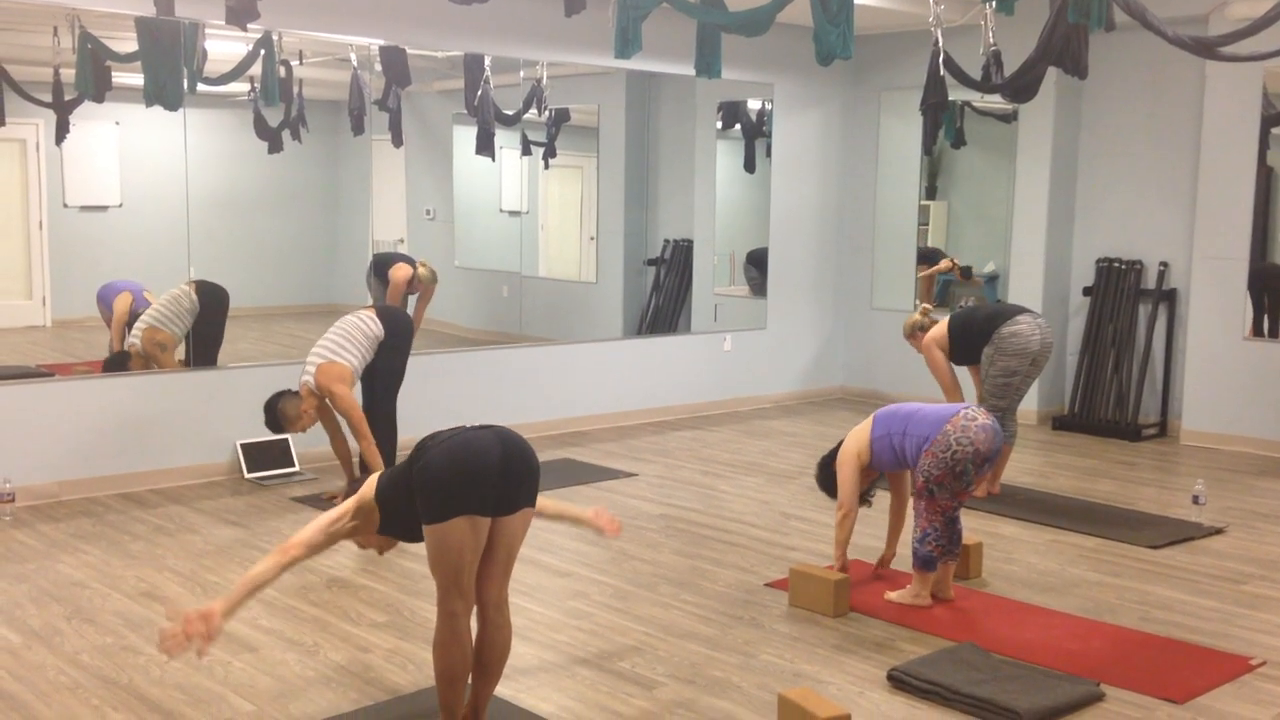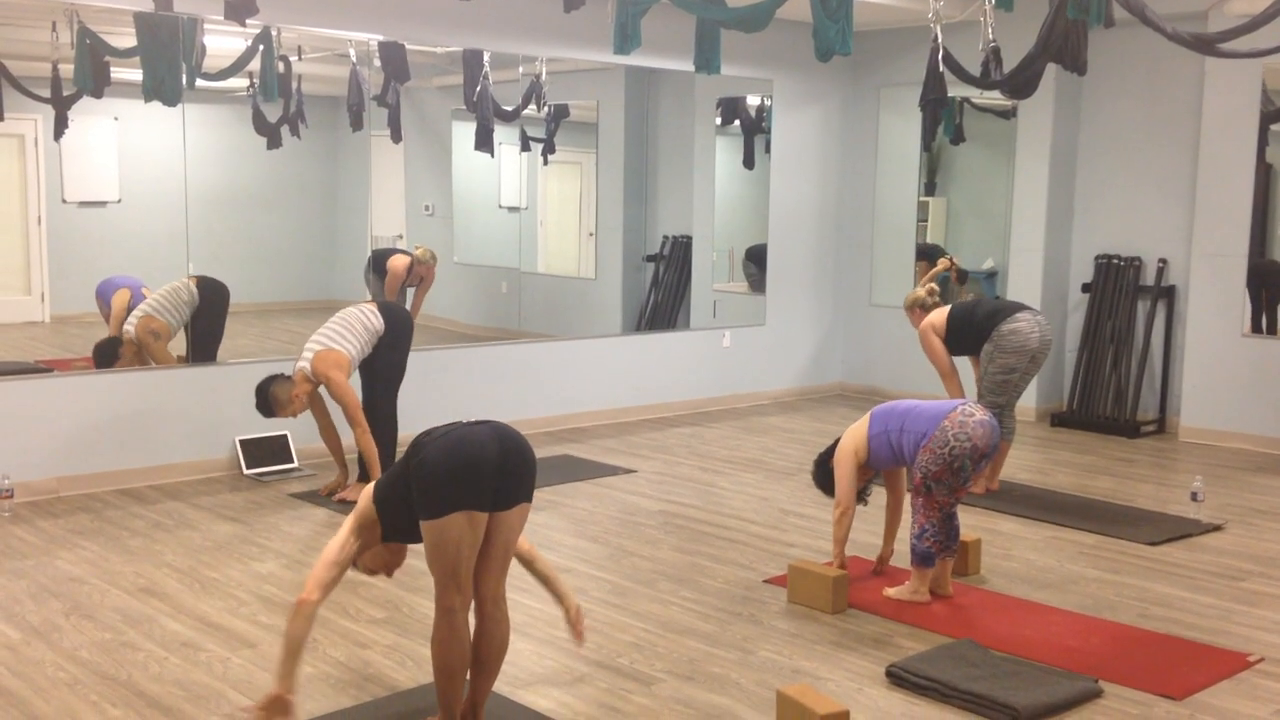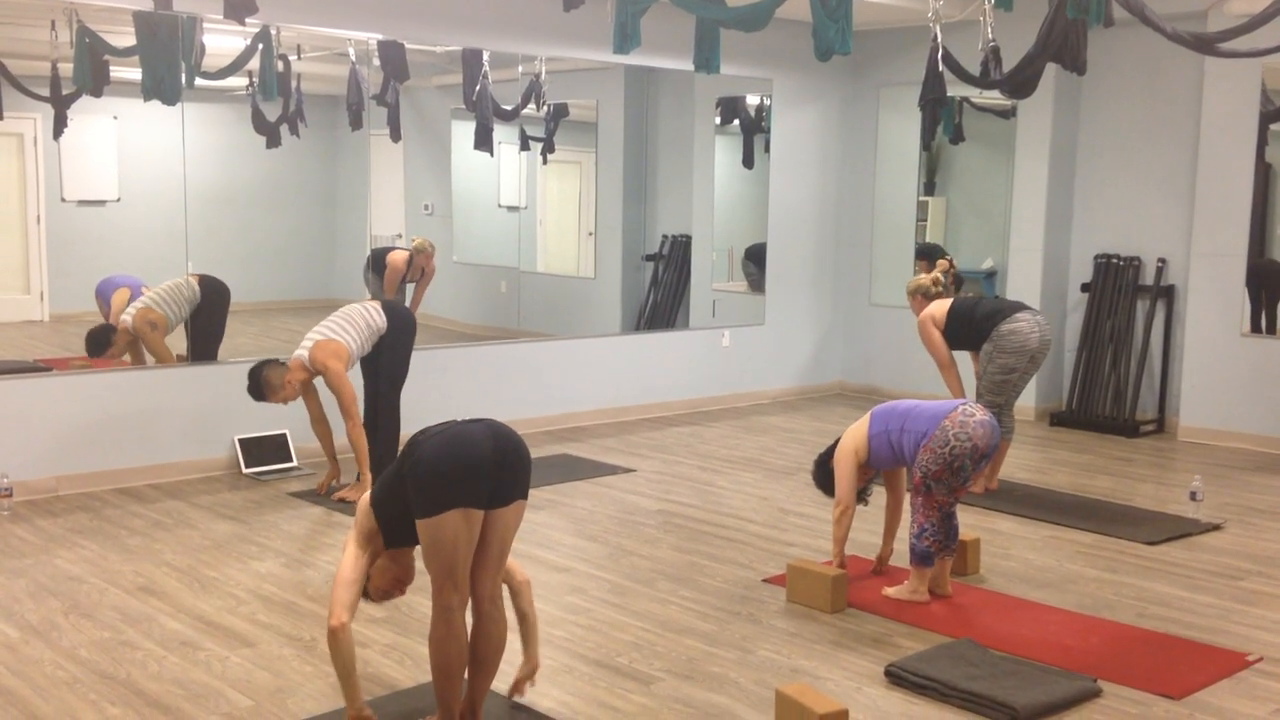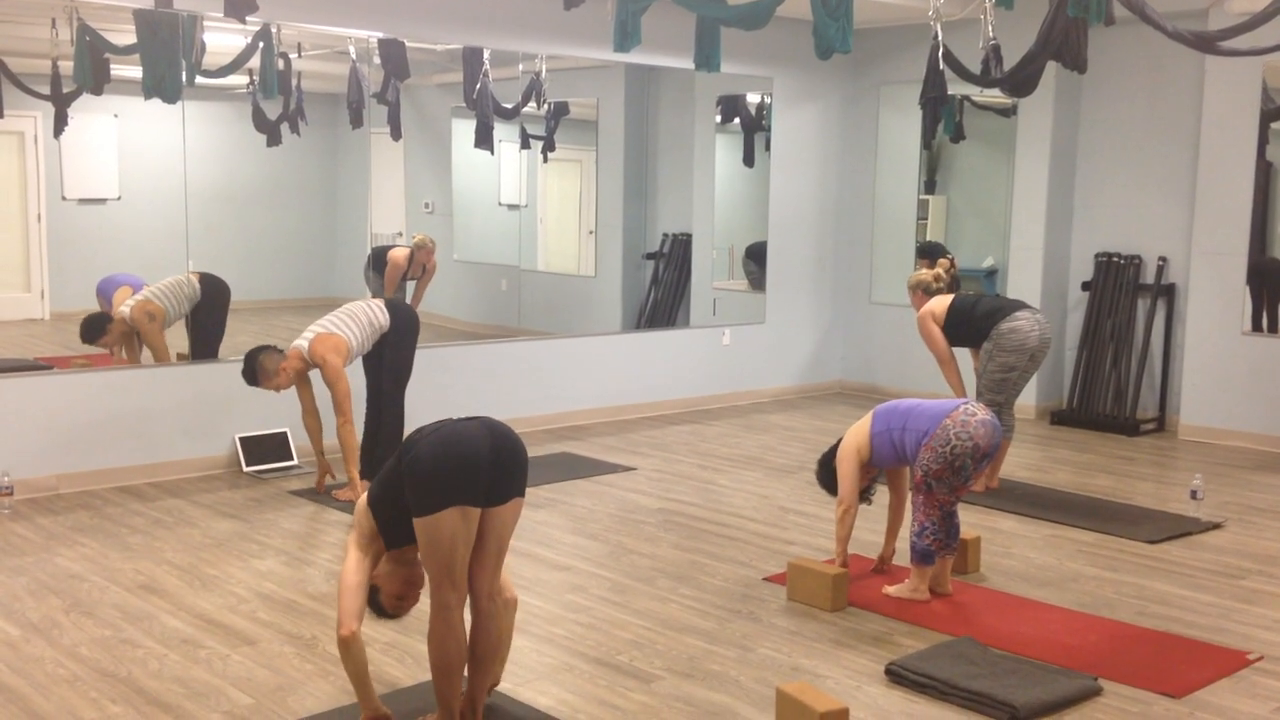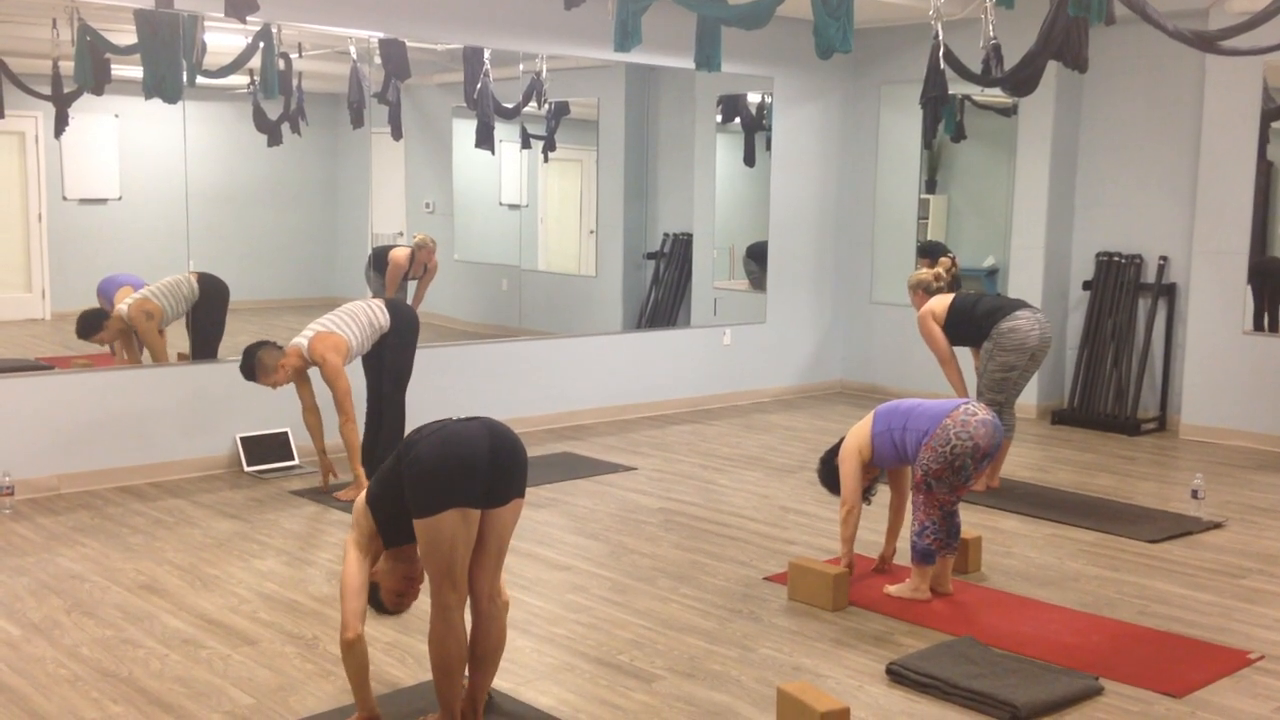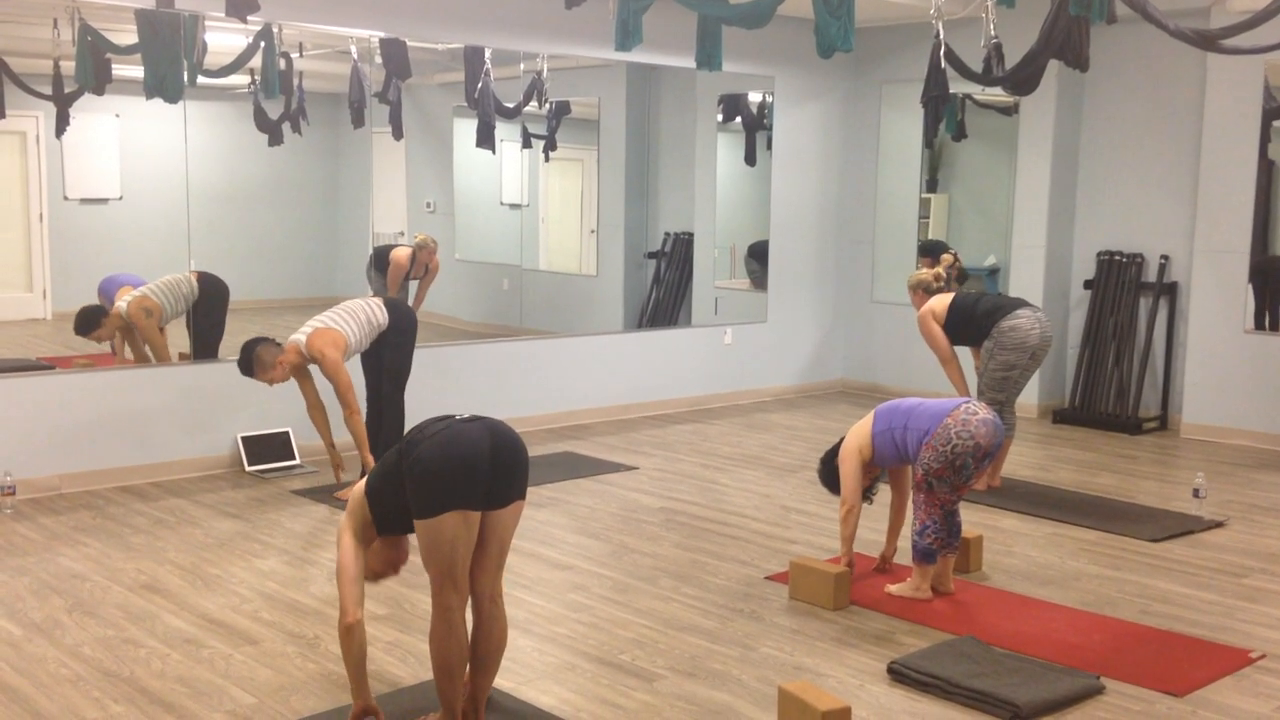
dt=0.3s
person 1, frame 1
left shoulder: (361, 509)
left elbow: (286, 555)
right elbow: (511, 503)
left wrist: (221, 609)
right wrist: (585, 516)
left hip: (453, 466)
right hip: (515, 449)
left knee: (455, 611)
right knee: (493, 603)
person 1, frame 2
left shoulder: (365, 523)
left elbow: (309, 598)
right elbow: (522, 547)
left wrist: (284, 687)
right wrist: (565, 598)
left hip: (449, 461)
right hip: (513, 446)
left knee: (452, 606)
right knee: (491, 597)
person 1, frame 3
left shoulder: (366, 538)
left elbow: (338, 623)
right elbow: (519, 581)
right wrist: (531, 655)
left hip: (446, 461)
right hip: (508, 445)
left knee: (449, 605)
right knee: (488, 596)
person 1, frame 4
left shoulder: (367, 541)
left elbow: (348, 631)
right elbow: (507, 597)
right wrist: (495, 673)
left hip: (443, 460)
right hip: (507, 444)
left knee: (448, 604)
right knee: (486, 594)
person 1, frame 5
left shoulder: (364, 539)
left elbow: (352, 632)
right elbow: (502, 600)
right wrist: (479, 683)
left hip: (443, 460)
right hip: (505, 445)
left knee: (447, 606)
right knee: (488, 596)
person 1, frame 6
left shoulder: (358, 522)
left elbow: (351, 618)
right elbow: (473, 595)
right wrist: (476, 671)
left hip: (444, 460)
left knee: (448, 606)
right knee: (488, 595)
person 2, frame 1
left shoulder: (930, 341)
right shoulder: (959, 330)
left elbow: (952, 392)
right elbow: (983, 385)
left hip: (1012, 337)
left knee: (989, 414)
right knee: (1006, 413)
left ankle: (978, 483)
right ankle: (993, 481)
person 2, frame 2
left shoulder: (928, 326)
right shoulder: (957, 316)
left elbow: (949, 376)
right elbow: (982, 371)
left hip: (1012, 334)
left knee: (988, 410)
right knee: (1004, 409)
left ankle: (976, 480)
right ankle: (992, 478)
person 2, frame 3
left shoulder: (927, 317)
right shoulder: (958, 309)
left elbow: (947, 367)
right elbow: (979, 360)
left hip: (1010, 334)
left knee: (985, 410)
right knee: (1003, 409)
left ankle: (975, 480)
right ankle: (991, 478)
person 2, frame 4
left shoulder: (926, 314)
right shoulder: (959, 305)
left elbow: (947, 362)
right elbow: (979, 355)
left hip: (1011, 332)
right hip: (1039, 325)
left knee: (986, 408)
right knee: (1003, 407)
left ankle: (975, 478)
right ankle: (991, 476)
person 2, frame 5
left shoulder: (926, 313)
right shoulder: (959, 303)
left elbow: (948, 362)
right elbow: (979, 352)
right wrist: (985, 389)
left hip: (1011, 331)
right hip: (1039, 323)
left knee: (986, 408)
right knee: (1004, 407)
left ankle: (976, 478)
right ankle: (992, 476)
person 2, frame 6
left shoulder: (926, 313)
right shoulder: (958, 303)
left elbow: (949, 361)
right elbow: (979, 354)
left hip: (1012, 330)
right hip: (1040, 323)
left knee: (987, 407)
right knee: (1004, 406)
left ankle: (978, 477)
right ankle: (993, 475)
person 3, frame 1
left shoulder: (851, 449)
right shoulder: (886, 447)
left elbow: (846, 509)
right elbow: (899, 499)
left wrist: (840, 557)
right wrist: (890, 549)
left hip: (955, 437)
left knee: (928, 512)
right knee: (947, 510)
left ankle: (919, 592)
right ankle: (942, 585)
person 3, frame 2
left shoulder: (848, 447)
right shoulder: (883, 445)
left elbow: (844, 507)
right elbow: (895, 498)
left wrist: (838, 555)
right wrist: (887, 547)
left hip: (953, 433)
left knee: (926, 508)
right knee: (944, 506)
left ankle: (918, 589)
right ankle: (941, 582)
person 3, frame 3
left shoulder: (848, 446)
right shoulder: (883, 446)
left elbow: (844, 507)
right elbow: (895, 497)
left wrist: (837, 555)
right wrist: (886, 547)
left hip: (953, 433)
left knee: (925, 507)
right knee: (943, 506)
left ankle: (917, 589)
right ankle: (940, 581)
person 3, frame 4
left shoulder: (850, 446)
right shoulder: (885, 442)
left elbow: (846, 506)
right elbow: (898, 497)
left wrist: (840, 553)
right wrist: (888, 547)
left hip: (955, 432)
left knee: (926, 505)
right knee: (944, 504)
left ankle: (917, 587)
right ankle: (940, 580)
person 3, frame 5
left shoulder: (852, 446)
right shoulder: (887, 444)
left elbow: (850, 506)
right elbow: (899, 497)
left wrist: (846, 554)
right wrist: (889, 547)
left hip: (955, 432)
left knee: (926, 505)
right knee: (945, 504)
left ankle: (918, 586)
right ankle: (941, 580)
person 3, frame 6
left shoulder: (852, 446)
right shoulder: (888, 444)
left elbow: (850, 505)
right elbow: (900, 497)
left wrist: (846, 553)
right wrist: (890, 547)
left hip: (956, 431)
left knee: (926, 503)
right knee: (946, 503)
left ankle: (919, 586)
right ankle: (942, 578)
person 4, frame 1
left shoulder: (332, 388)
right shoulder: (308, 392)
left elbow: (366, 439)
right elbow: (336, 436)
right wrist: (352, 481)
left hip: (393, 328)
right hip: (366, 324)
left knee: (382, 409)
right knee: (371, 407)
person 4, frame 2
left shoulder: (328, 374)
right shoulder: (300, 379)
left elbow: (361, 429)
right elbow: (325, 426)
right wrist: (342, 472)
left hip: (392, 323)
right hip: (367, 318)
left knee: (382, 405)
right knee: (370, 404)
left ankle: (371, 481)
right ankle: (365, 479)
person 4, frame 3
left shoulder: (327, 364)
right shoulder: (297, 367)
left elbow: (353, 422)
right elbow: (318, 419)
left wrist: (366, 476)
right wrist: (333, 464)
left hip: (395, 323)
right hip: (372, 323)
left knee: (386, 404)
right knee: (373, 404)
right ankle: (369, 478)
person 4, frame 4
left shoulder: (325, 358)
right shoulder: (294, 358)
left elbow: (345, 419)
right elbow: (309, 413)
left wrist: (352, 474)
right wrist: (321, 460)
left hip: (398, 322)
right hip: (377, 325)
left knee: (390, 403)
right knee: (374, 403)
right ankle: (370, 476)
person 4, frame 5
left shoulder: (324, 356)
right shoulder: (293, 355)
left elbow: (347, 417)
right elbow: (310, 410)
left wrist: (358, 473)
right wrist: (323, 458)
left hip: (398, 322)
right hip: (376, 325)
left knee: (390, 403)
right knee: (376, 404)
right ankle: (371, 477)
person 4, frame 6
left shoulder: (323, 352)
right shoulder: (292, 353)
left elbow: (351, 410)
right elbow: (314, 406)
left wrist: (366, 457)
right wrist: (332, 451)
left hip: (396, 321)
right hip: (375, 325)
left knee: (389, 402)
right knee: (375, 402)
